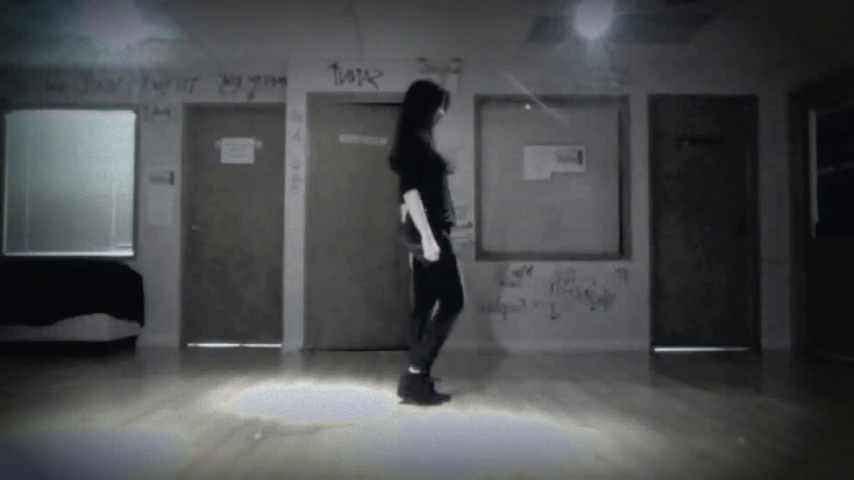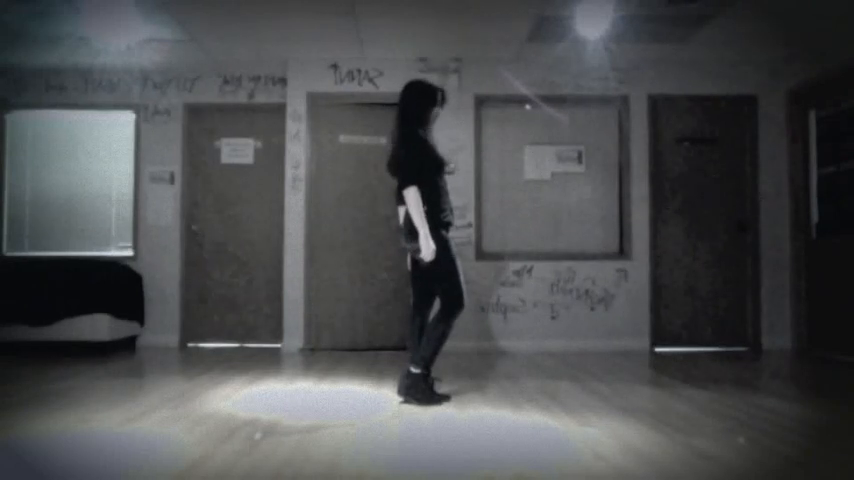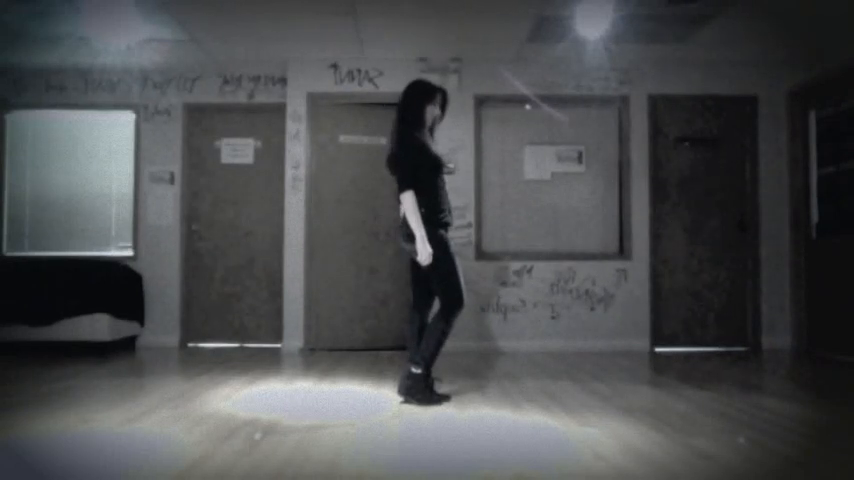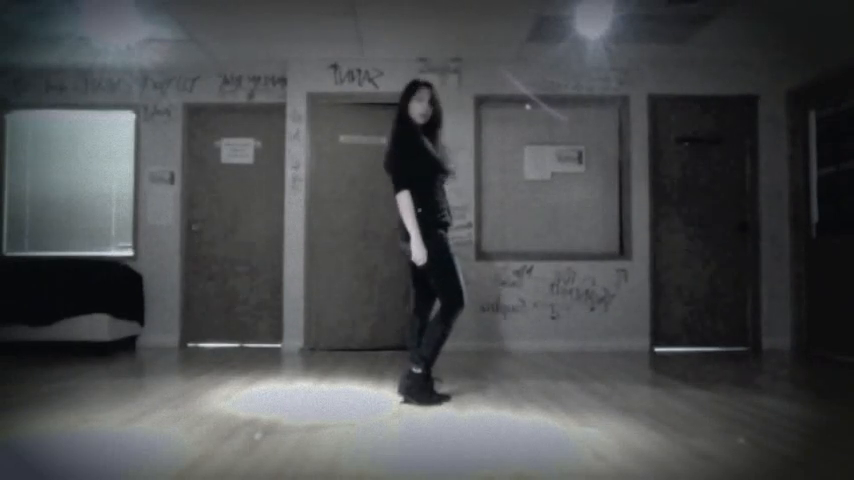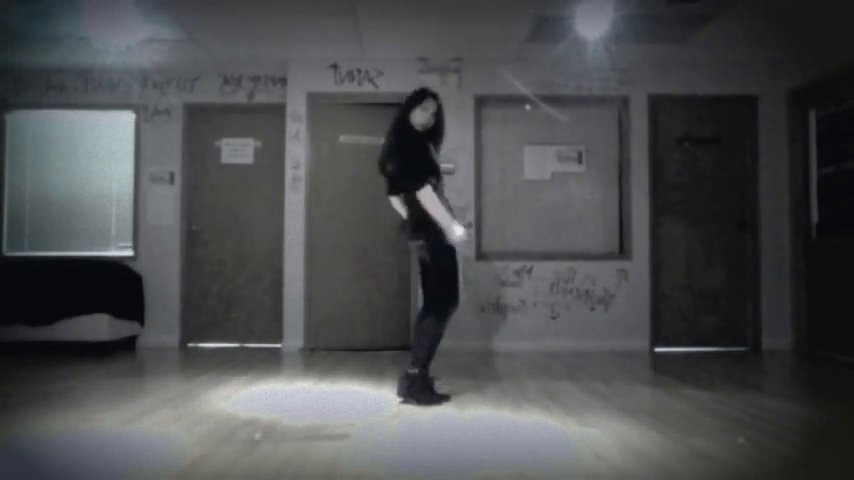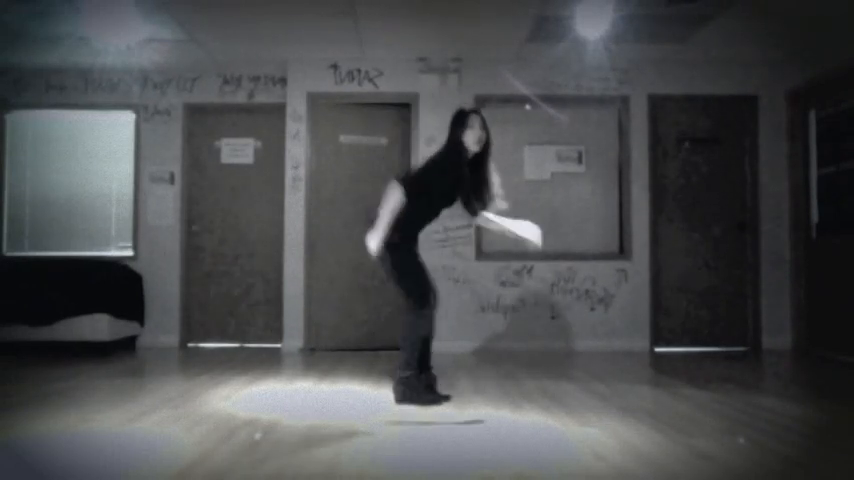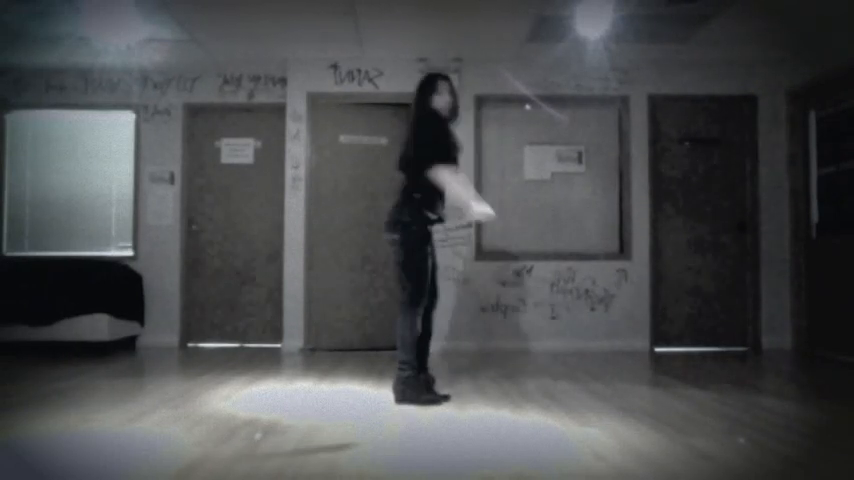
dt=0.7s
person 1, frame 1
left shoulder: (415, 143)
right shoulder: (415, 142)
right elbow: (410, 192)
right wrist: (428, 236)
left hip: (426, 232)
right hip: (430, 232)
left knee: (424, 305)
right knee: (451, 303)
left ankle: (416, 379)
right ankle: (415, 376)
person 1, frame 2
left shoulder: (411, 142)
right shoulder: (415, 140)
left elbow: (403, 195)
right elbow: (410, 187)
left wrist: (412, 239)
right wrist: (425, 234)
left hip: (423, 231)
right hip: (430, 230)
left knee: (422, 305)
right knee: (453, 302)
left ankle: (416, 379)
right ankle: (416, 375)
person 1, frame 3
left shoulder: (417, 141)
right shoulder: (410, 141)
right elbow: (406, 191)
right wrist: (422, 237)
left hip: (427, 231)
right hip: (426, 230)
left knee: (422, 305)
right knee: (452, 302)
left ankle: (416, 379)
right ankle: (416, 376)
person 1, frame 4
left shoulder: (422, 140)
right shoulder: (405, 139)
right elbow: (402, 191)
right wrist: (416, 238)
left hip: (430, 230)
right hip: (425, 231)
left knee: (424, 305)
right knee: (452, 301)
left ankle: (416, 379)
right ankle: (416, 376)
person 1, frame 5
left shoulder: (406, 142)
right shoulder: (408, 140)
left elbow: (394, 192)
right elbow: (422, 186)
right wrist: (450, 224)
left hip: (421, 230)
right hip: (431, 230)
left knee: (433, 302)
right knee: (445, 300)
left ankle: (416, 380)
right ankle: (413, 377)
person 1, frame 6
left shoulder: (464, 172)
right shoulder: (446, 162)
left elbow: (475, 213)
right elbow: (403, 187)
right wrist: (380, 230)
left hip: (401, 238)
right hip: (394, 237)
left knee: (424, 301)
right knee: (423, 300)
left ankle: (422, 379)
right ankle: (407, 382)
person 1, frame 7
left shoulder: (435, 130)
right shoulder: (428, 125)
right elbow: (436, 167)
right wrist: (473, 202)
left hip: (416, 224)
right hip: (410, 224)
left knee: (425, 300)
right knee: (415, 301)
left ankle: (419, 378)
right ankle: (407, 383)
